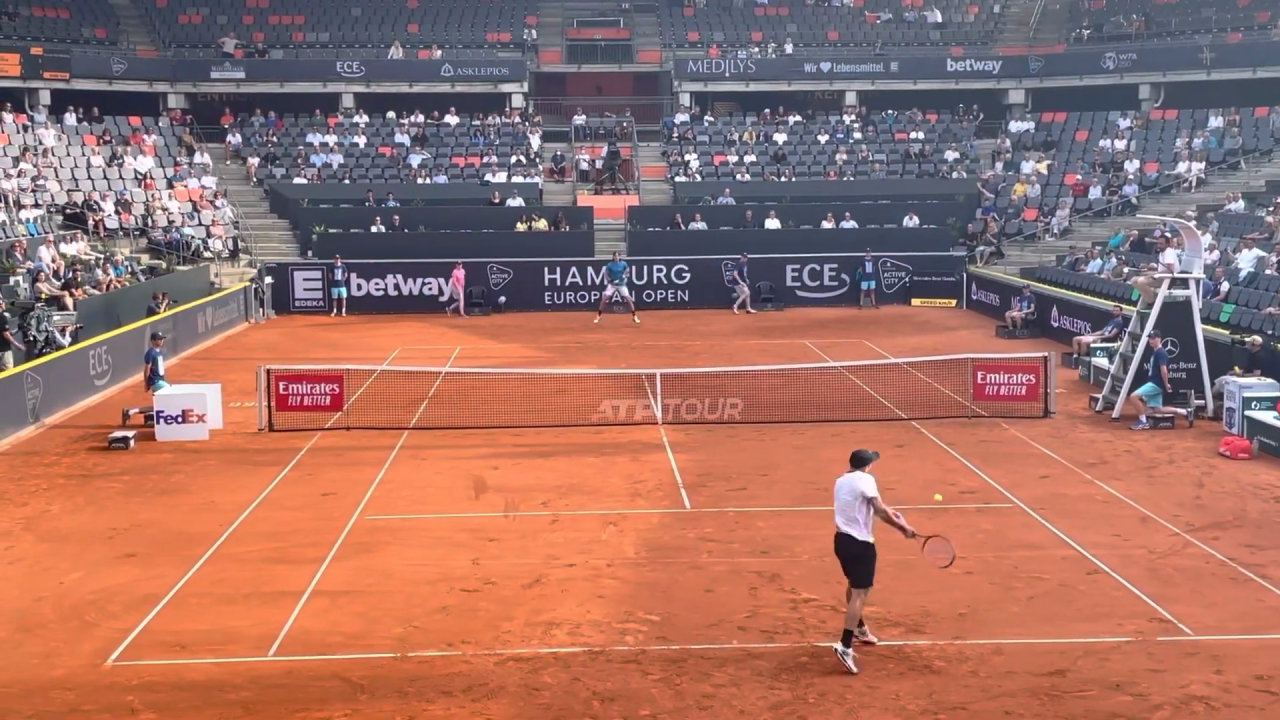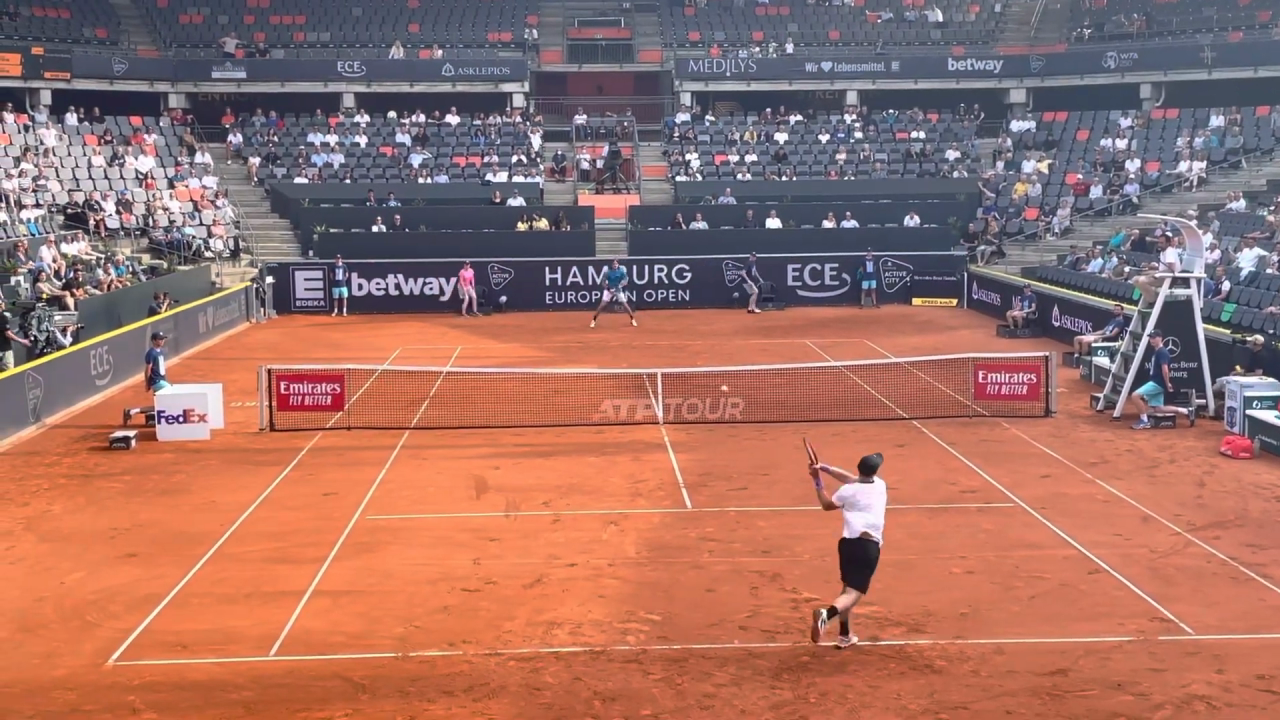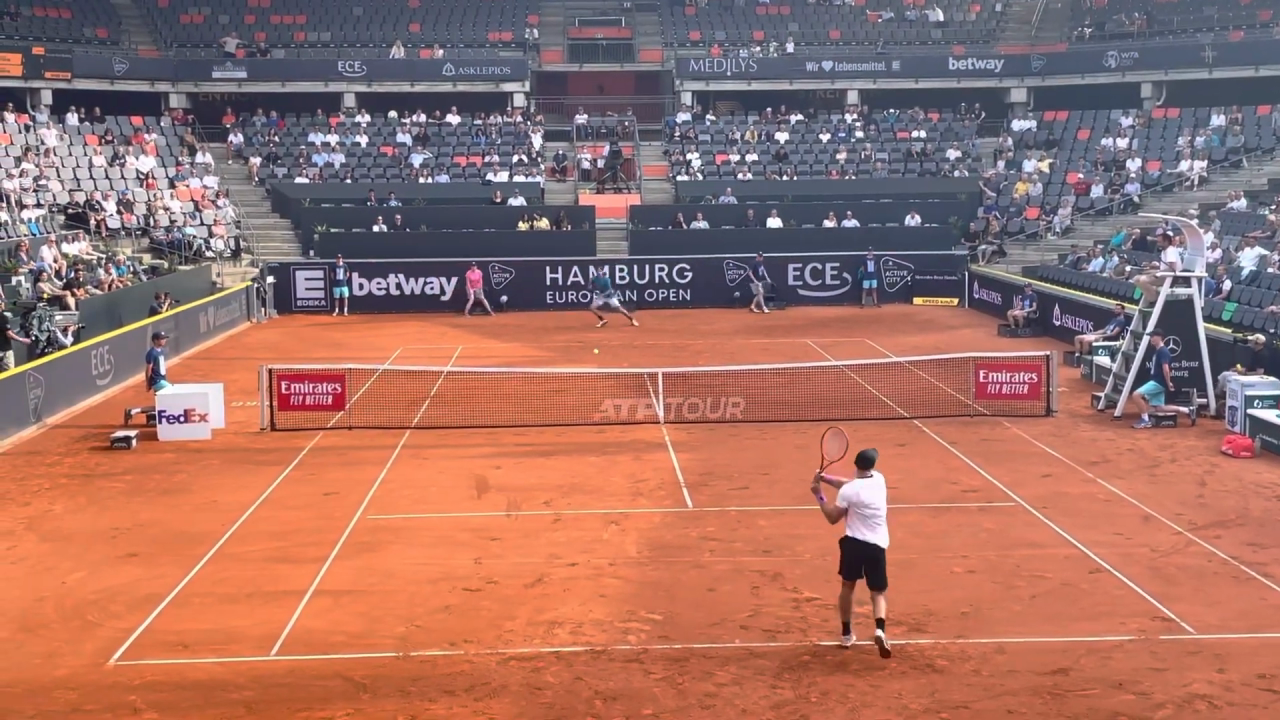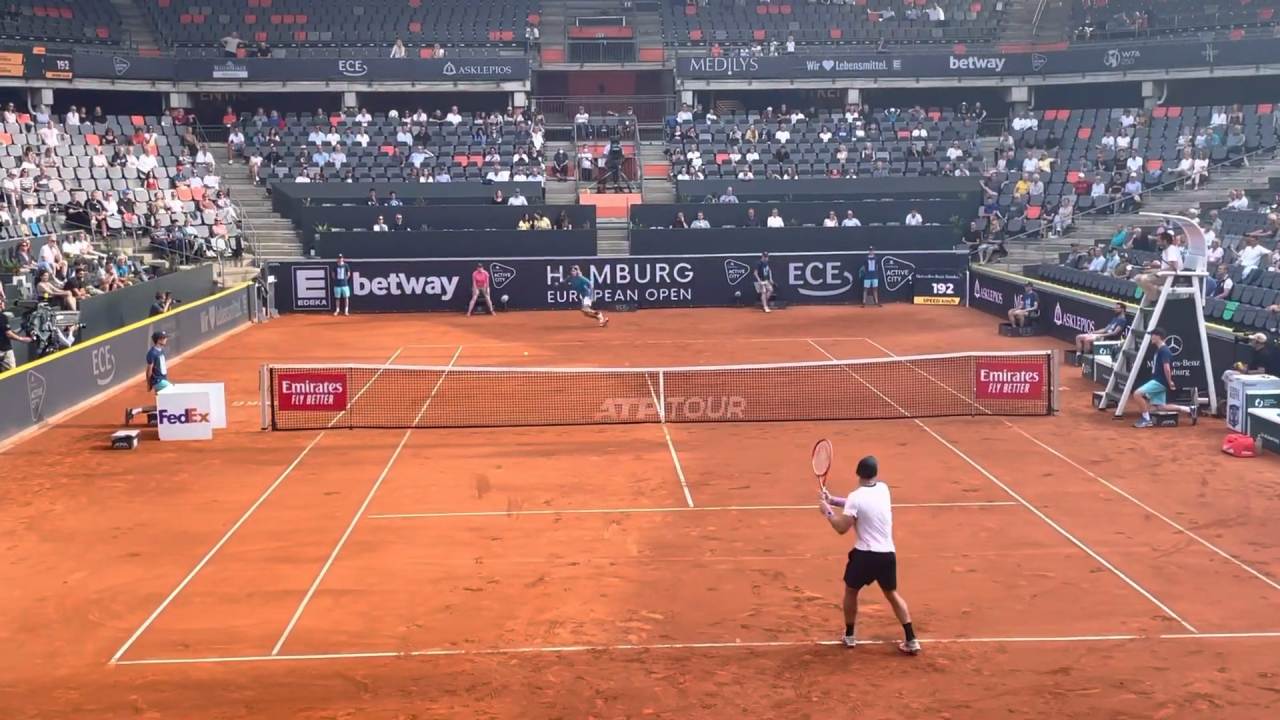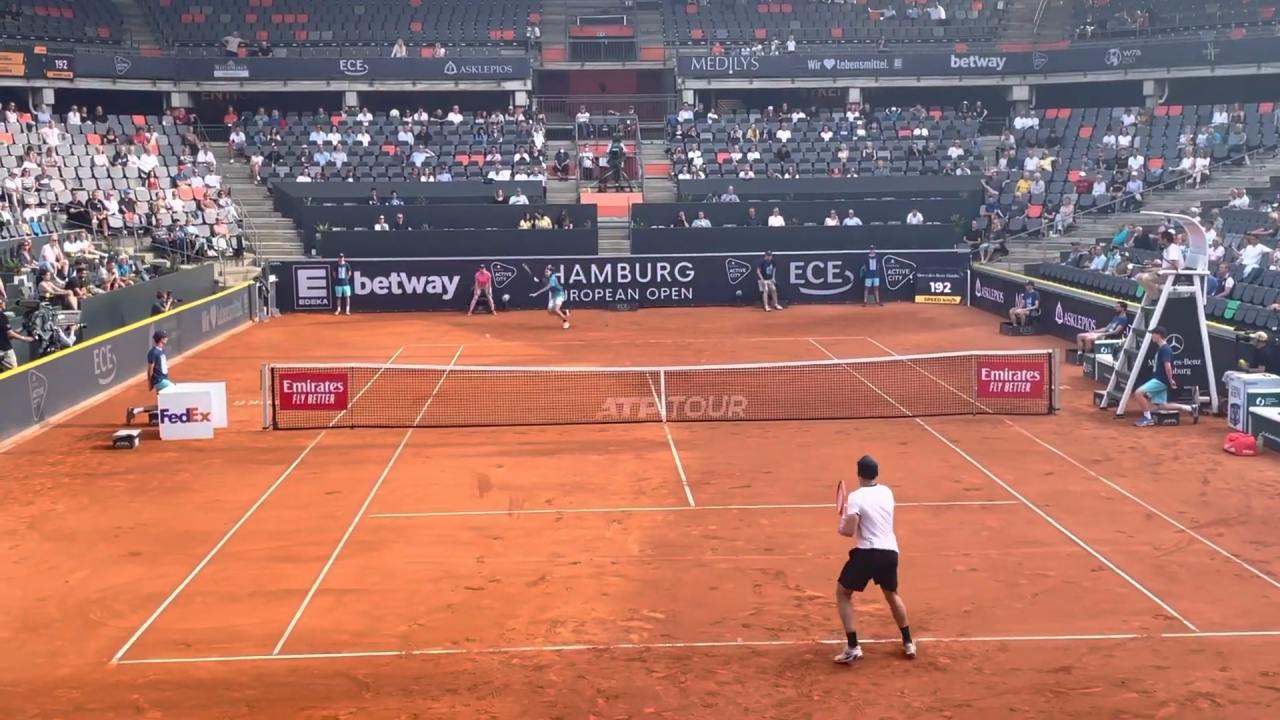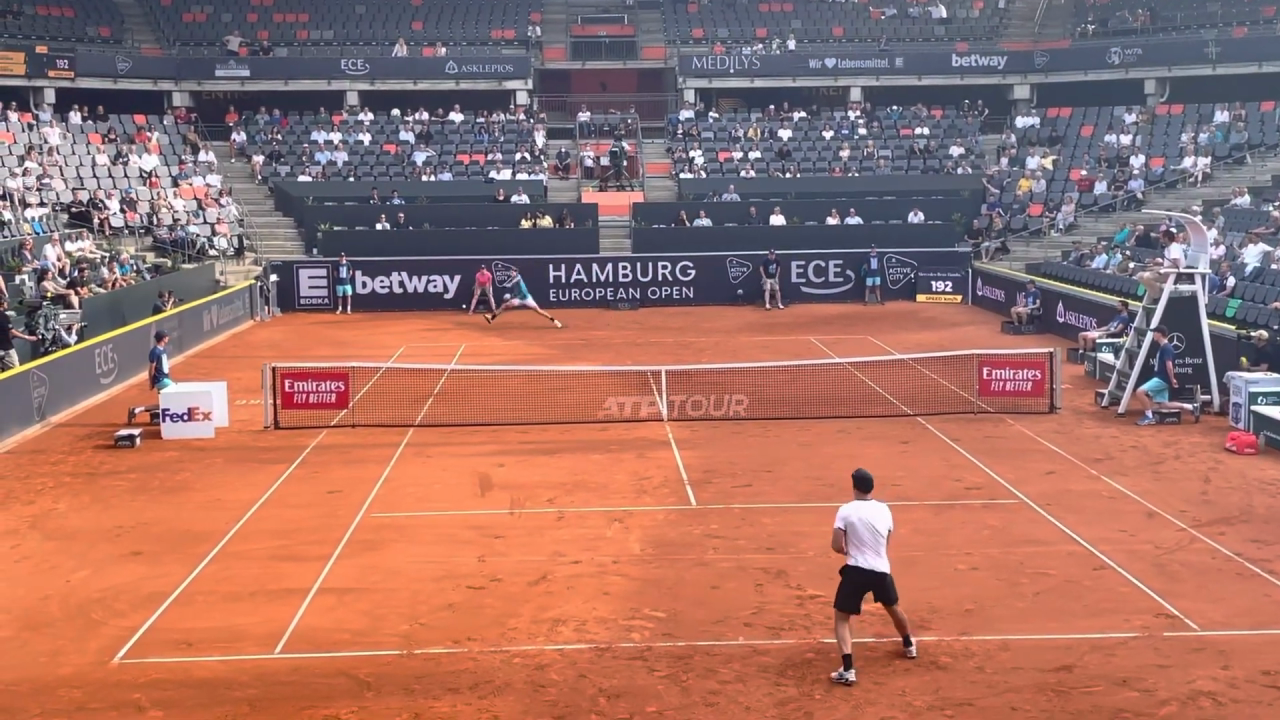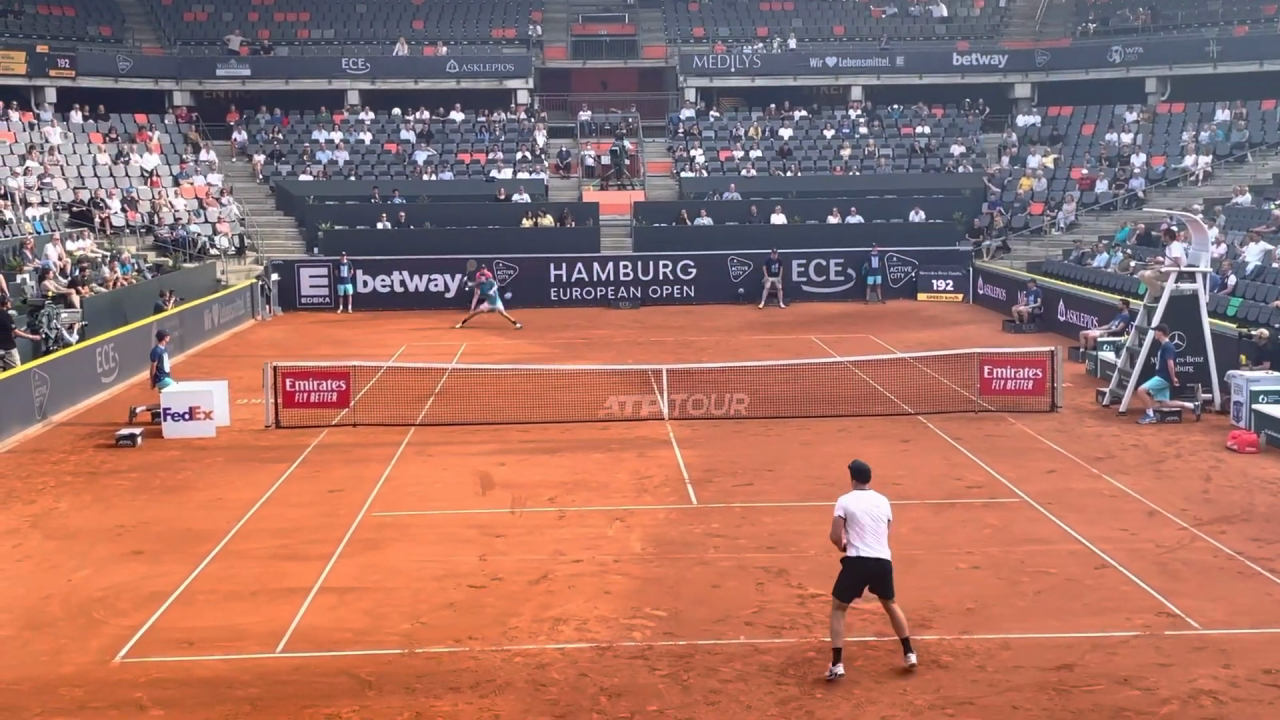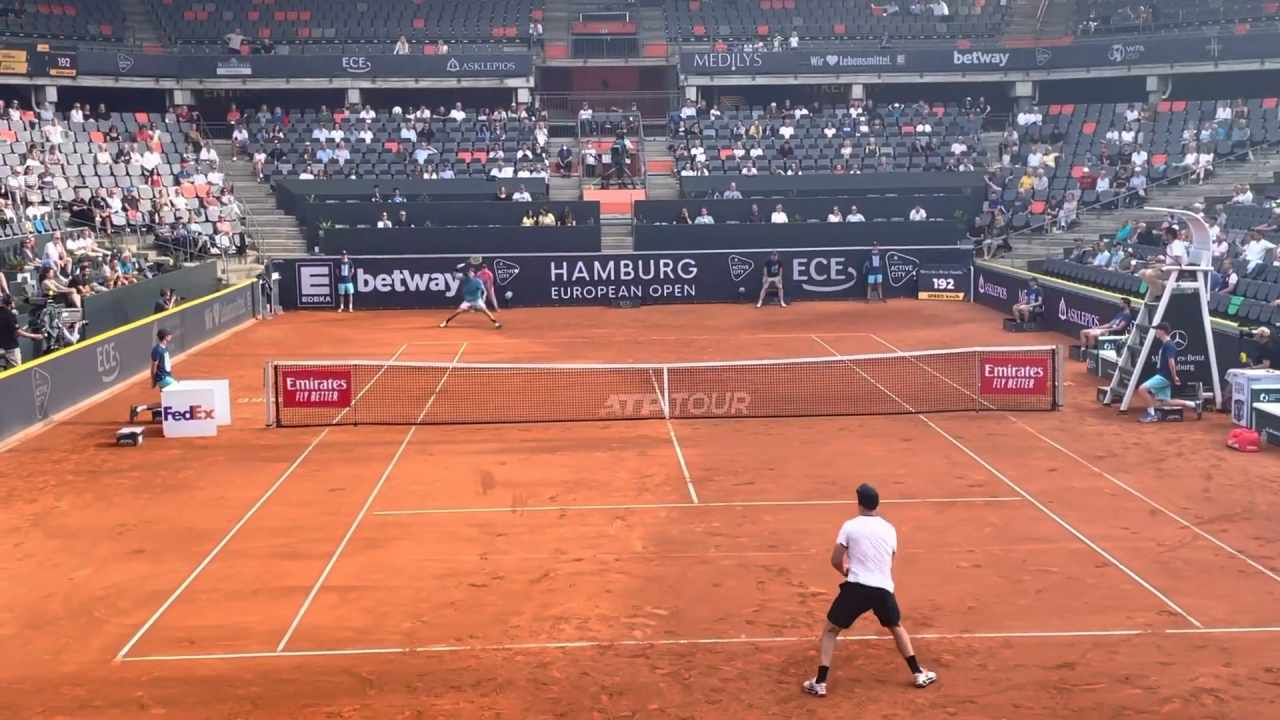
dt=0.2s
person 1, frame 1
left shoulder: (841, 482)
right shoulder: (865, 480)
right elbow: (880, 510)
left wrist: (892, 516)
right wrist: (903, 527)
left hip: (842, 540)
right hip: (859, 543)
left knee: (854, 586)
right knee: (859, 595)
left ankle: (859, 628)
right ankle: (845, 647)
person 1, frame 2
left shoulder: (847, 491)
right shoulder: (880, 485)
left elbow: (827, 505)
left wrist: (817, 481)
right wrist: (826, 468)
left hip: (848, 543)
right hip: (869, 547)
left knee: (848, 587)
right knee: (853, 594)
left ankle: (845, 634)
right ankle: (826, 614)
person 1, frame 3
left shoulder: (848, 491)
right shoulder: (879, 479)
left elbow: (833, 518)
left wrist: (819, 495)
right wrist: (826, 478)
left hip: (852, 543)
right hip: (877, 547)
left knee: (847, 586)
right knee: (878, 594)
left ankle: (846, 634)
right ankle: (880, 630)
person 1, frame 4
left shoulder: (855, 497)
right shoulder: (883, 489)
left elbow: (842, 528)
left wrist: (827, 511)
right wrist: (833, 500)
left hip: (865, 554)
right hip: (887, 554)
left knee: (851, 592)
right knee: (892, 594)
left ankle: (850, 635)
right ankle: (911, 640)
person 1, frame 5
left shoulder: (856, 497)
right shoulder: (887, 492)
left elbow: (849, 531)
left wrist: (842, 527)
left hip: (867, 553)
right hip: (890, 553)
left knee: (843, 594)
right knee: (891, 595)
left ankle: (852, 647)
right ankle: (908, 643)
person 1, frame 6
left shoulder: (846, 511)
right shoulder: (884, 510)
left elbow: (836, 546)
left hip: (855, 571)
right hip: (881, 571)
left knee: (841, 618)
right knee: (893, 607)
left ankle: (847, 670)
right ankle: (909, 646)
person 1, frame 7
left shoulder: (845, 501)
right shoulder: (883, 501)
left elbow: (834, 536)
left wrist: (843, 546)
left hip: (857, 562)
right hip: (883, 561)
left knee: (838, 609)
right knee: (890, 605)
left ankle: (837, 664)
right ankle: (909, 653)
person 1, frame 8
left shoulder: (850, 527)
right shoulder: (889, 529)
left elbow: (835, 561)
left wrist: (846, 570)
left hip: (857, 587)
right hip: (883, 588)
left knee: (830, 630)
right knee: (896, 627)
left ankle: (820, 682)
right ankle: (918, 674)
